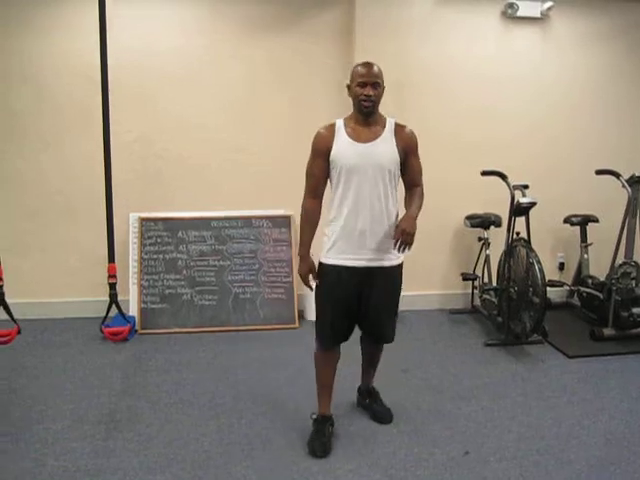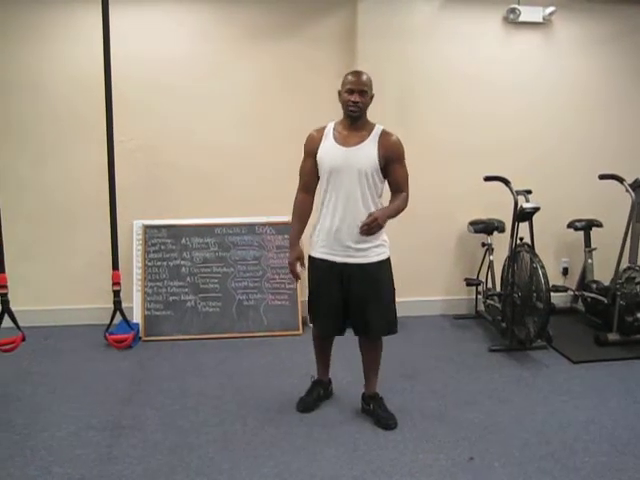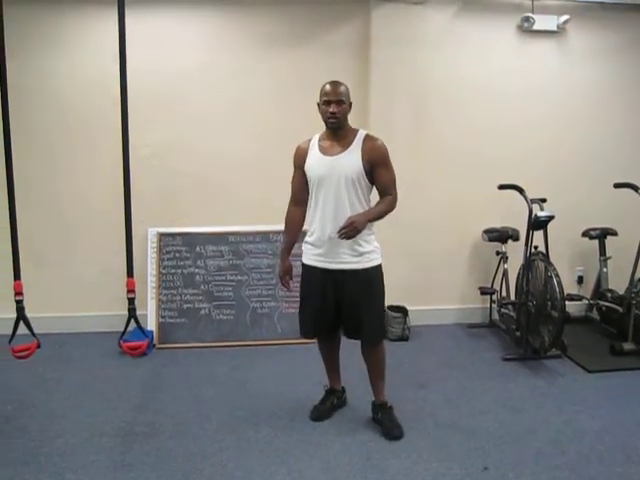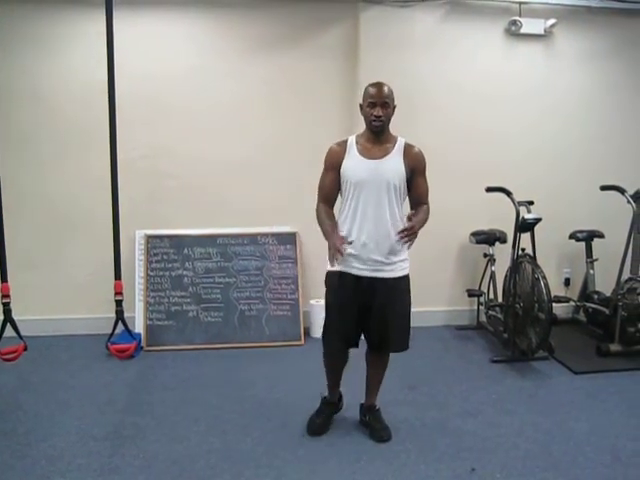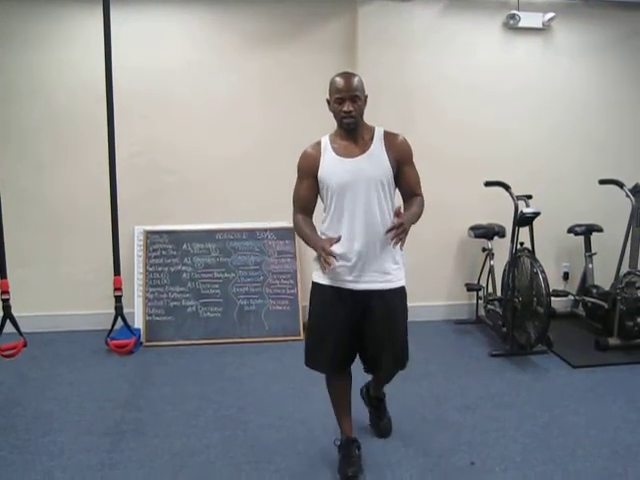
dt=1s
person 1, frame 1
left shoulder: (403, 136)
right shoulder: (327, 137)
left elbow: (415, 187)
right elbow: (313, 197)
left wrist: (411, 215)
right wrist: (303, 253)
left hip: (385, 256)
right hip: (338, 257)
left knee: (376, 331)
right knee: (328, 338)
left ankle: (367, 390)
right ankle: (324, 417)
person 1, frame 2
left shoulder: (387, 142)
right shoulder: (317, 139)
left elbow: (402, 193)
right elbow: (305, 193)
left wrist: (385, 214)
right wrist: (294, 244)
left hip: (370, 255)
right hip: (324, 253)
left knee: (372, 328)
right knee: (322, 324)
left ankle: (371, 395)
right ankle: (322, 381)
person 1, frame 3
left shoulder: (372, 147)
right shoulder: (305, 151)
left elbow: (390, 197)
right elbow: (297, 205)
left wrist: (364, 217)
right wrist: (285, 255)
left hip: (361, 261)
right hip: (317, 259)
left knee: (370, 334)
right knee: (324, 330)
left ankle: (380, 403)
right ankle: (335, 391)
person 1, frame 4
left shoulder: (411, 155)
right shoulder: (339, 152)
left elbow: (422, 203)
right elbow: (324, 203)
left wrist: (416, 223)
right wrist: (331, 235)
left hip: (391, 269)
right hip: (346, 266)
left knee: (382, 343)
right knee: (336, 342)
left ankle: (370, 407)
right ankle: (332, 399)
person 1, frame 5
left shoulder: (394, 146)
right shoulder: (313, 155)
left elbow: (415, 196)
right elbow: (301, 214)
left wrist: (407, 218)
right wrist: (316, 242)
left hip: (385, 276)
right hip: (333, 278)
left knee: (390, 358)
right knee: (335, 362)
left ankle: (375, 393)
right ankle: (348, 440)
